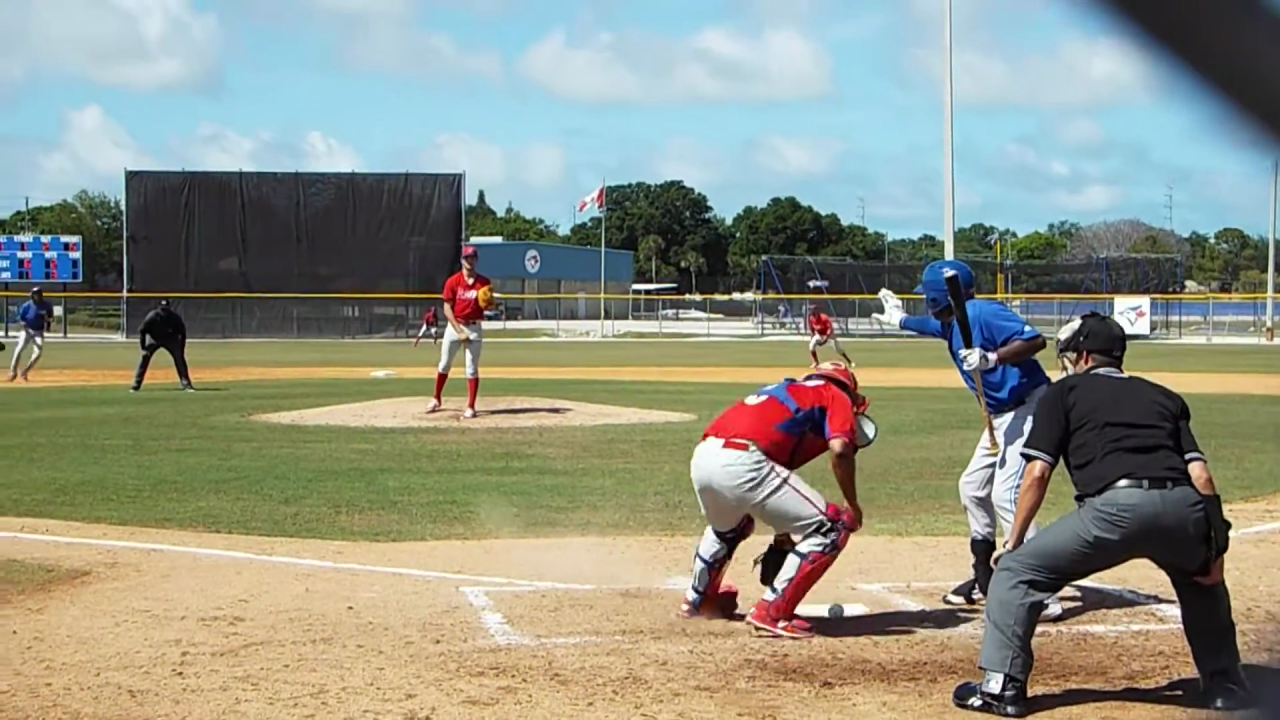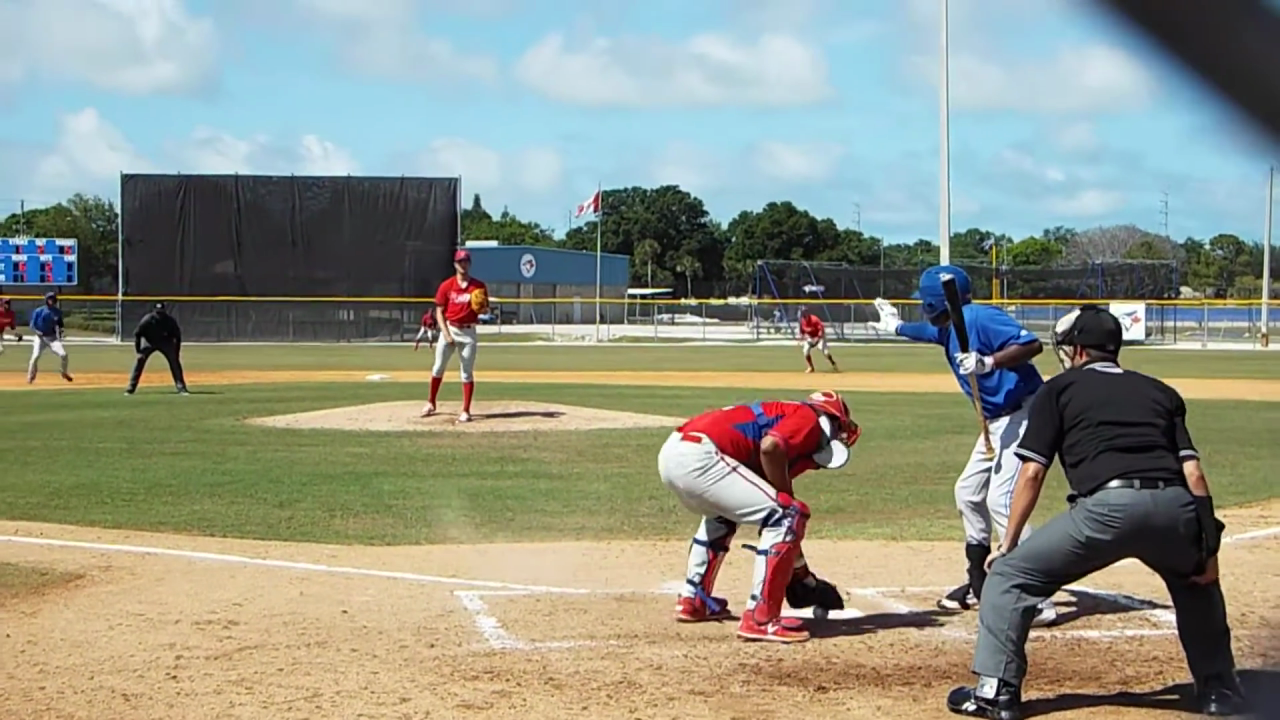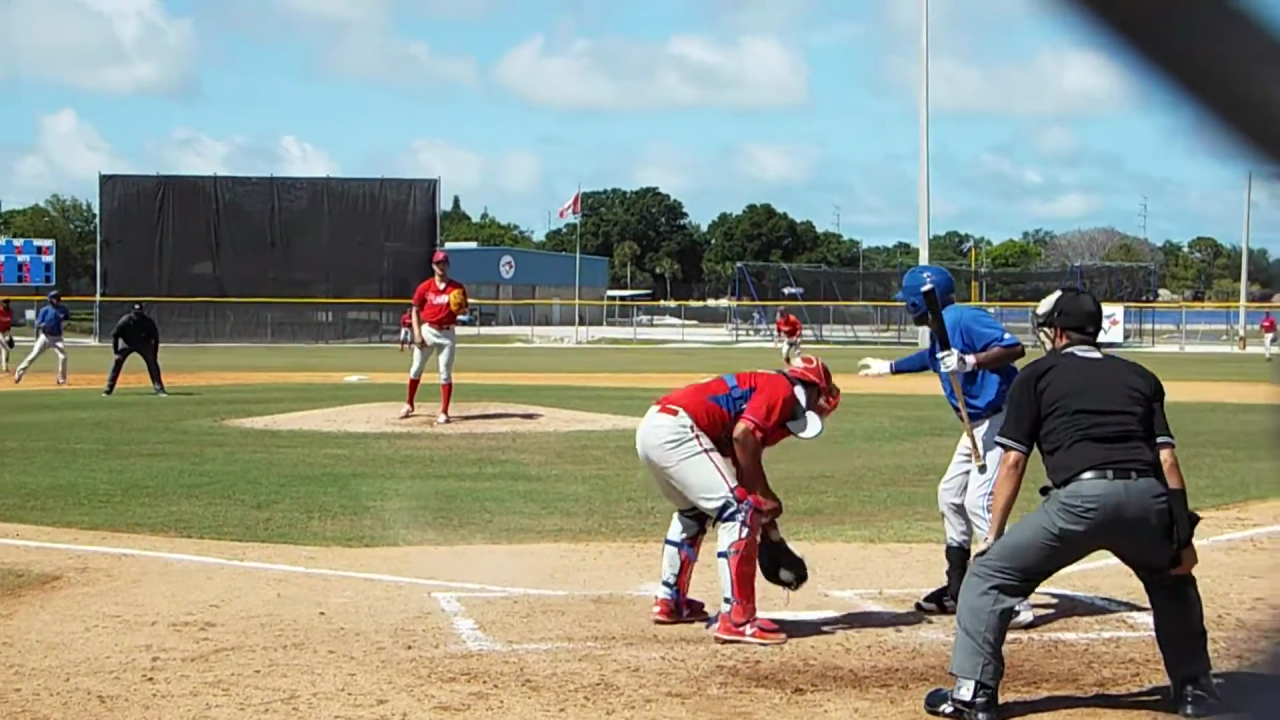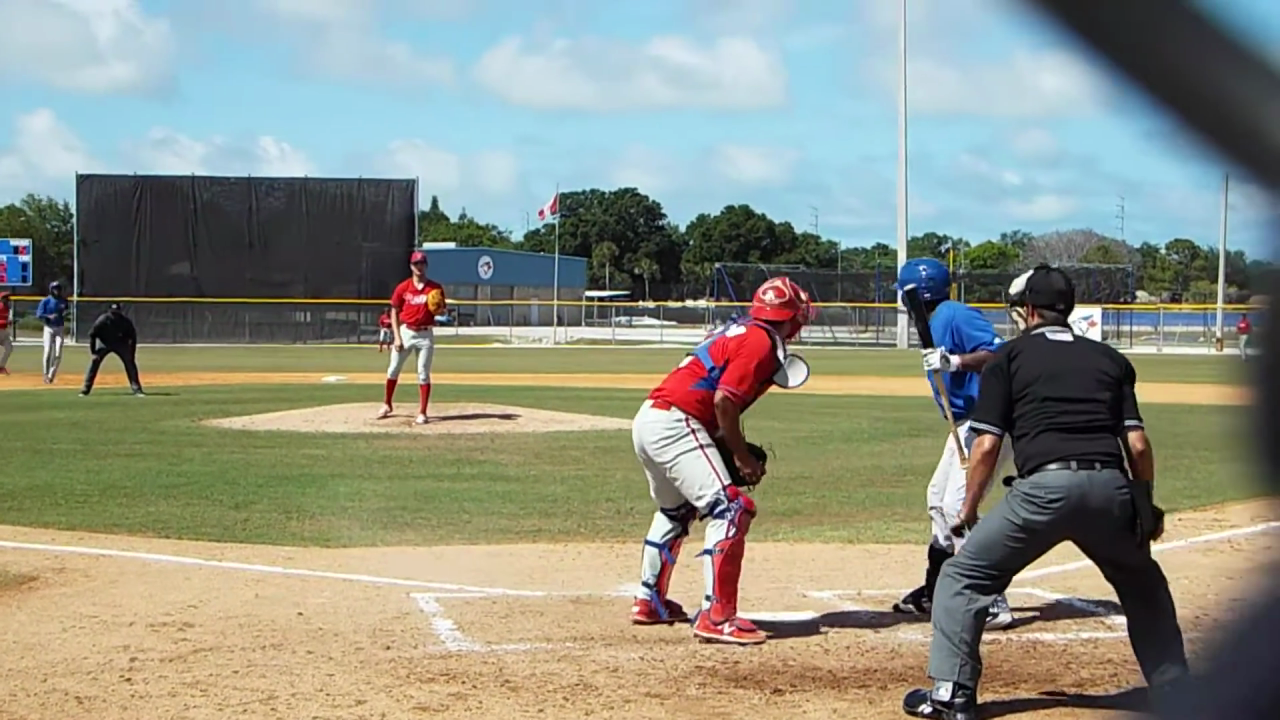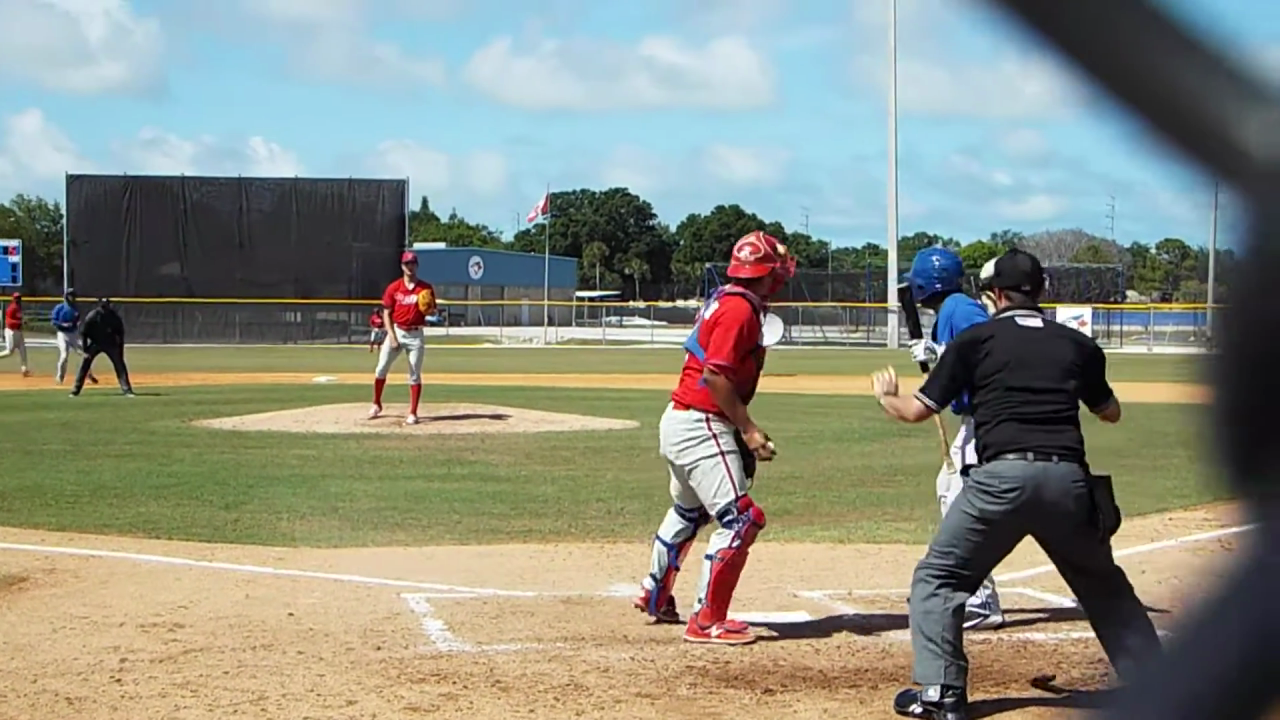
dt=0.2s
person 1, frame 1
left shoulder: (1064, 392)
right shoulder: (1164, 396)
left elbow: (1038, 472)
right elbow: (1200, 475)
left wrist: (1014, 540)
right wrist: (1213, 547)
left hip: (1116, 507)
right hip: (1183, 508)
left knee: (1016, 570)
right knee: (1202, 577)
left ankle: (1001, 687)
right ankle: (1226, 686)
person 1, frame 2
left shoulder: (1059, 389)
right shoulder: (1160, 391)
left elbow: (1032, 471)
right elbow: (1192, 472)
left wrist: (1010, 541)
right wrist: (1206, 546)
left hip: (1107, 506)
right hip: (1174, 507)
left knee: (1010, 575)
right knee: (1196, 582)
person 1, frame 3
left shoulder: (1037, 375)
right shoulder: (1139, 376)
left elbow: (1013, 461)
right elbow: (1167, 460)
left wrist: (994, 533)
right wrist: (1181, 532)
left hip: (1080, 497)
right hip: (1146, 498)
left knee: (988, 577)
right knee: (1173, 583)
person 1, frame 4
left shoulder: (1009, 357)
right shoulder: (1110, 359)
left elbow: (985, 445)
right elbow: (1138, 445)
left wrist: (968, 510)
right wrist: (1147, 509)
left hip: (1044, 486)
right hip: (1109, 487)
left knee: (963, 577)
right knee: (1144, 585)
person 1, frame 5
left shoulder: (975, 339)
right shoulder: (1076, 344)
left elbow: (919, 409)
right elbow: (1110, 411)
left wrist: (886, 395)
left hip: (1001, 477)
right hip: (1067, 478)
left knee: (938, 578)
right knee: (1106, 586)
person 2, frame 1
left shoulder: (983, 312)
right shoulder: (953, 324)
left elbow: (1036, 341)
right elbow: (935, 325)
left wrist: (991, 358)
right wrist: (901, 320)
left hip: (1029, 409)
right hip: (1001, 416)
left knee: (1006, 495)
right knee: (972, 487)
right ankle: (984, 579)
person 2, frame 2
left shoulder: (980, 317)
right shoulder: (950, 329)
left elbow: (1032, 345)
right elbow: (933, 331)
left wrist: (989, 362)
right wrist: (898, 326)
left hip: (1024, 416)
right hip: (998, 421)
left knee: (1001, 500)
right knee: (968, 492)
left ankle: (1036, 602)
right ankle: (979, 584)
person 2, frame 3
left shoulder: (963, 318)
right shoulder: (941, 326)
left elbow: (1014, 348)
right elbow: (934, 359)
left wrist: (969, 362)
right wrist: (890, 367)
left hip: (1005, 419)
right hip: (979, 423)
left knee: (979, 502)
right knee: (952, 496)
left ankle: (1013, 604)
right ankle: (957, 588)
person 2, frame 4
left shoulder: (957, 315)
right shoulder: (937, 322)
left wrist: (956, 362)
right hip: (965, 423)
left knee: (958, 506)
right knee: (939, 499)
left ankle: (992, 606)
right ankle: (933, 591)
person 2, frame 5
left shoulder: (959, 309)
right shoulder: (949, 312)
left wrist: (943, 355)
right hip: (977, 417)
right knee: (951, 496)
left ankle: (981, 604)
person 3, frame 1
right shoulder: (837, 399)
right elbow: (840, 449)
left wrist: (782, 536)
right wrist: (851, 502)
left hip: (703, 459)
right hip: (740, 463)
left knee: (731, 518)
right knee: (833, 528)
left ankle: (698, 596)
right ankle: (773, 612)
person 3, frame 2
right shoulder: (807, 419)
right elbow: (769, 447)
left wrist: (801, 568)
right wrist: (785, 498)
left hip: (674, 451)
right hip: (699, 456)
left knee: (723, 511)
right knee: (782, 517)
left ankle: (693, 600)
right ankle: (761, 618)
person 3, frame 3
right shoulder: (782, 387)
right elbow: (743, 436)
left wrist: (766, 509)
right wrist: (761, 496)
left hip: (653, 429)
right hip: (676, 429)
left knee: (693, 514)
right knee: (737, 516)
left ankle: (669, 602)
right ankle: (737, 620)
person 3, frame 4
left shoulder: (741, 333)
right shoulder: (760, 341)
right elbow: (724, 401)
left wrist: (737, 452)
right wrist: (741, 456)
left hip: (650, 420)
right hip: (673, 425)
left knee: (674, 512)
right knee: (730, 512)
left ankle: (650, 602)
right ankle: (717, 617)
person 3, frame 5
left shoulder: (735, 304)
right shoulder: (739, 309)
right elbow: (716, 375)
left wrist: (743, 430)
right wrist: (749, 430)
left hip: (687, 422)
right hip: (700, 425)
left knee: (689, 513)
right knee: (738, 519)
left ankle: (655, 595)
right ankle: (706, 621)
